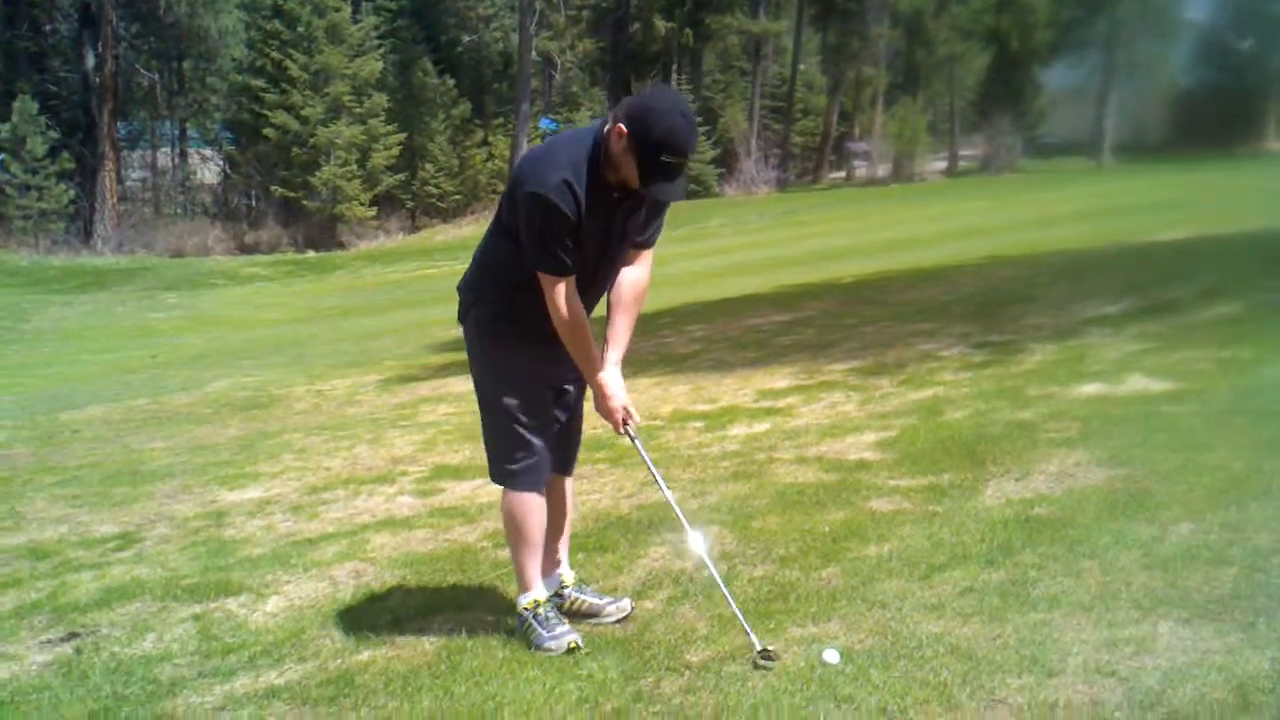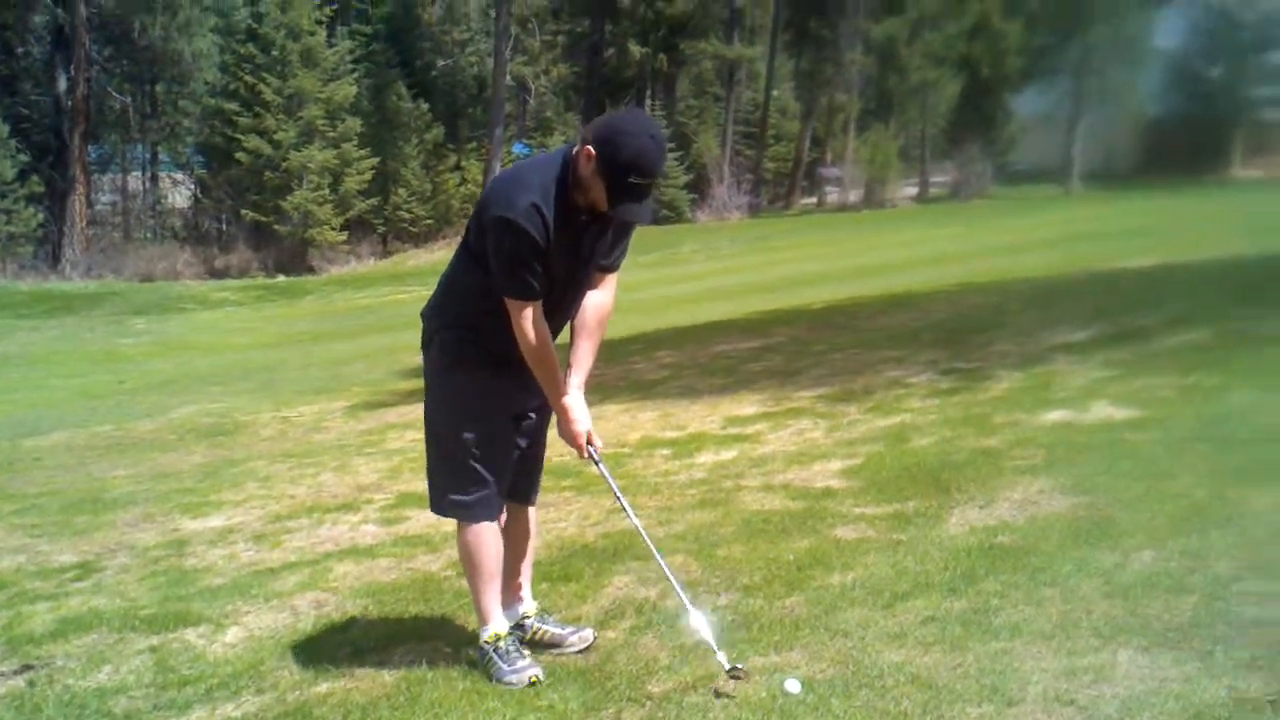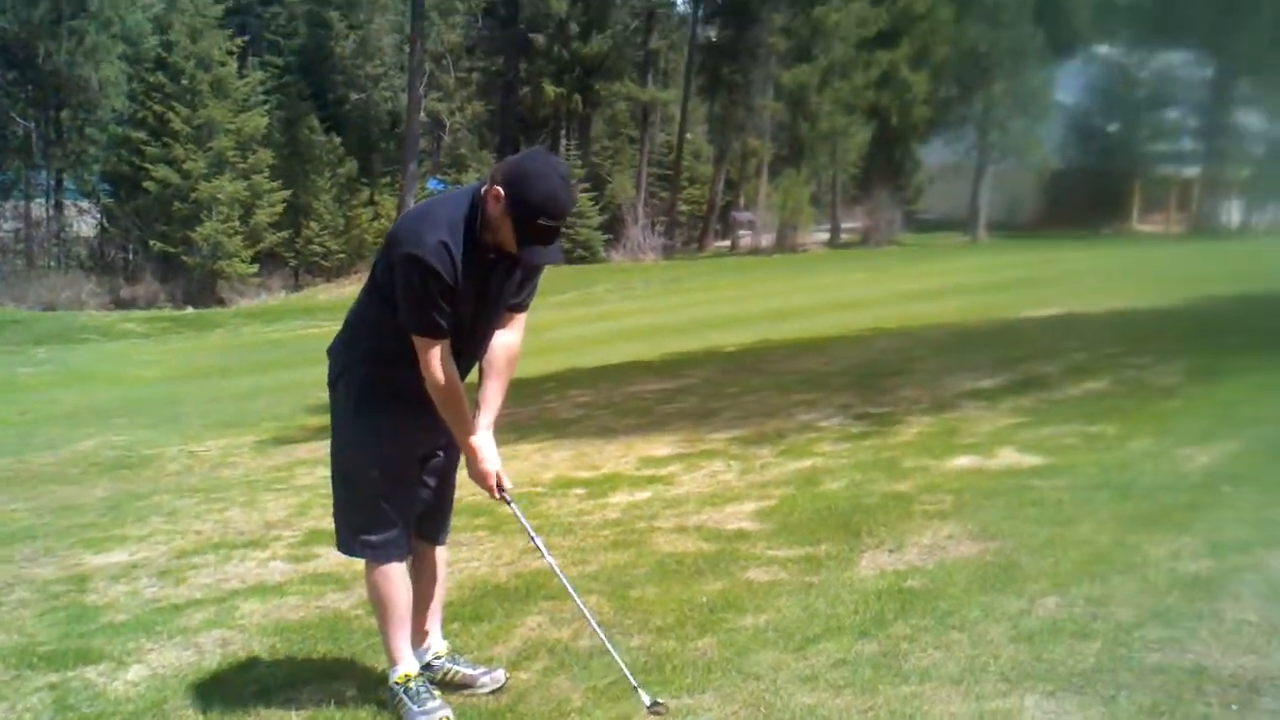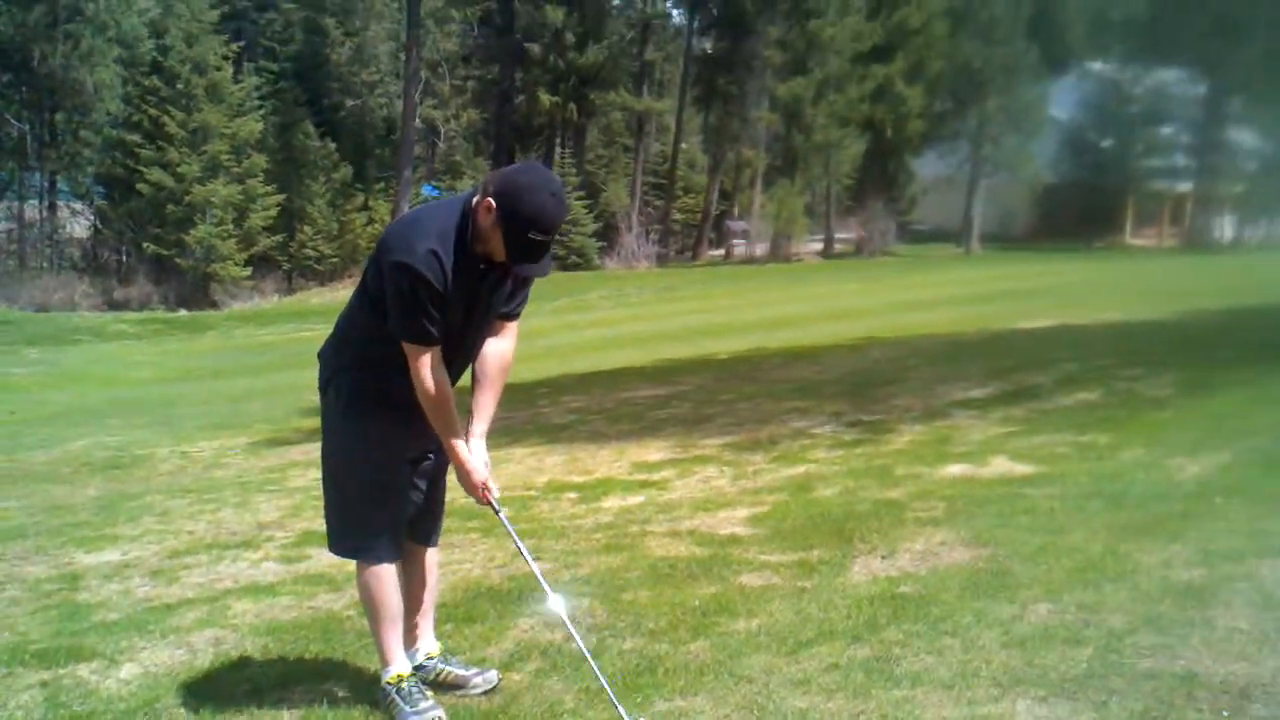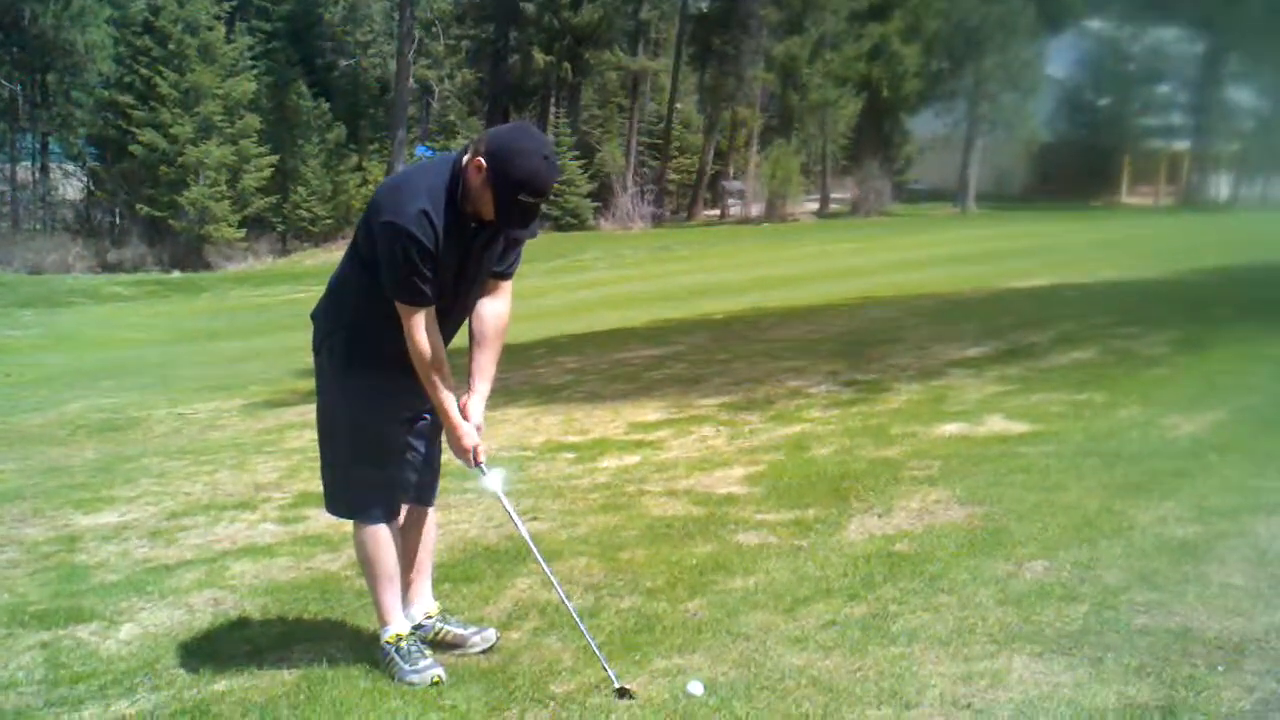
dt=0.2s
person 1, frame 1
left shoulder: (649, 169)
right shoulder: (551, 181)
left elbow: (635, 263)
right elbow: (558, 294)
left wrist: (613, 362)
right wrist: (598, 381)
left hip: (564, 325)
right hip: (505, 323)
left knee: (558, 458)
right knee: (525, 461)
left ankle: (558, 582)
right ankle: (533, 601)
person 1, frame 2
left shoulder: (617, 194)
right shoulder: (520, 205)
left elbow: (599, 287)
right elbow: (525, 319)
left wrist: (576, 386)
right wrist: (563, 405)
left hip: (527, 353)
right hip: (468, 353)
left knee: (521, 487)
right knee: (478, 492)
left ankle: (521, 612)
right ankle: (493, 632)
person 1, frame 3
left shoulder: (526, 234)
right shoulder: (430, 242)
left elbow: (508, 327)
right elbow: (433, 359)
left wrist: (485, 426)
right wrist: (470, 445)
left hip: (436, 393)
right hip: (376, 391)
left knee: (431, 526)
right knee: (387, 531)
left ankle: (431, 651)
right ankle: (403, 673)
person 1, frame 4
left shoulder: (518, 241)
right shoulder: (420, 250)
left elbow: (500, 334)
right elbow: (423, 365)
left wrist: (477, 434)
right wrist: (459, 454)
left hip: (426, 396)
right hip: (366, 395)
left knee: (422, 525)
right knee: (379, 534)
left ankle: (423, 652)
right ankle: (396, 673)
person 1, frame 5
left shoulder: (510, 200)
right shoulder: (410, 210)
left elbow: (494, 295)
right elbow: (417, 325)
left wrist: (477, 394)
right wrist: (451, 416)
left hip: (421, 356)
right hip: (360, 355)
left knee: (418, 486)
right knee: (375, 494)
left ankle: (422, 612)
right ankle: (394, 633)
